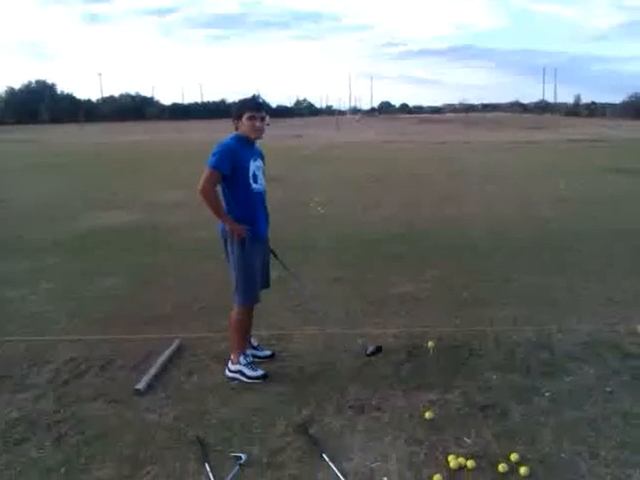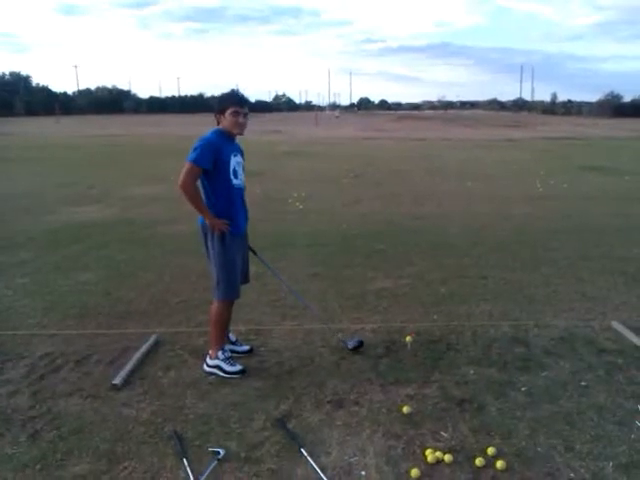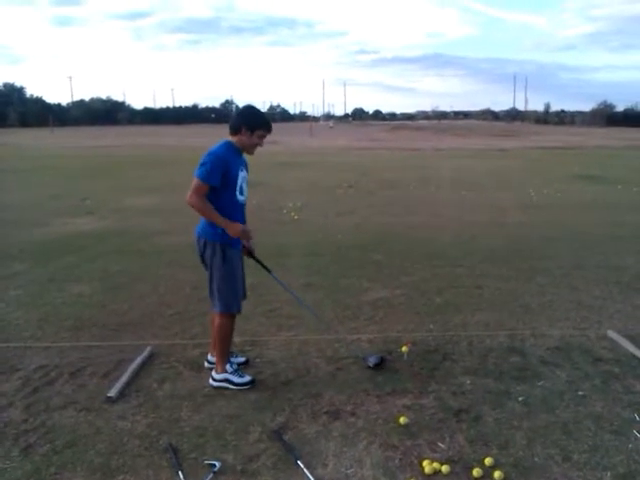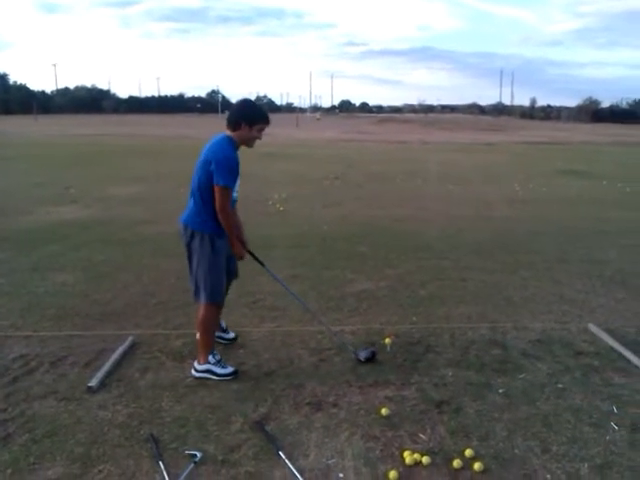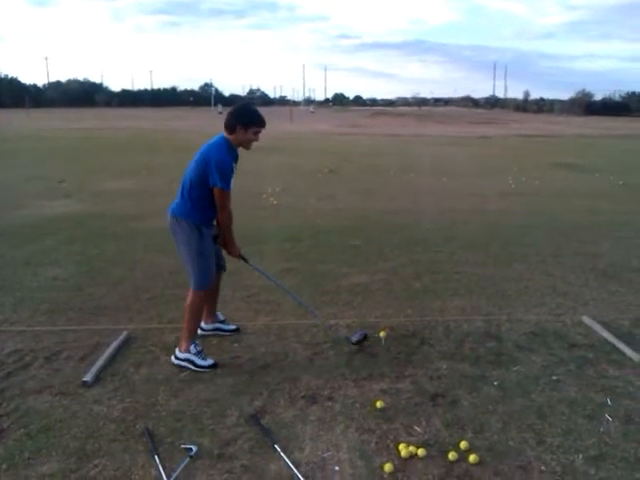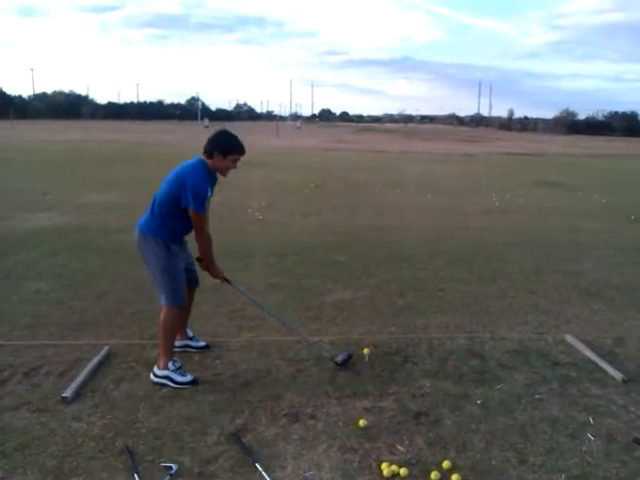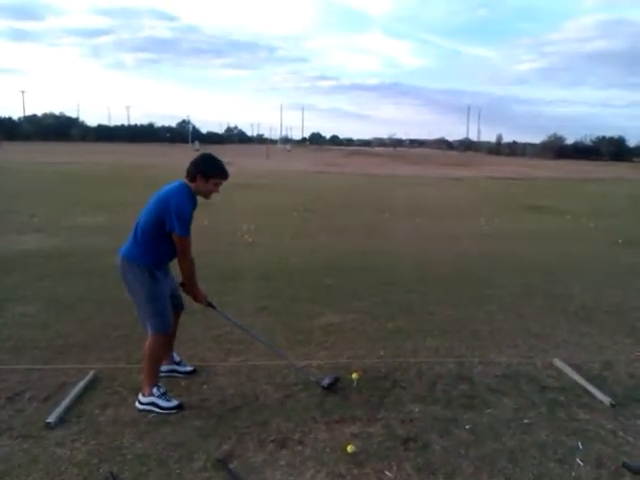
dt=0.7s
person 1, frame 1
left shoulder: (256, 152)
right shoulder: (228, 149)
right elbow: (205, 188)
right wrist: (229, 223)
left hip: (258, 232)
right hip: (241, 235)
left knee: (252, 294)
right knee: (244, 298)
left ankle: (246, 343)
right ankle: (236, 361)
person 1, frame 2
left shoulder: (235, 147)
right shoulder: (210, 143)
right elbow: (185, 182)
right wrist: (209, 217)
left hip: (237, 227)
right hip: (221, 230)
left knee: (232, 288)
right knee: (225, 293)
left ankle: (225, 338)
right ankle: (214, 355)
person 1, frame 3
left shoulder: (239, 159)
right shoulder: (218, 157)
right elbow: (194, 197)
left wrist: (243, 236)
right wrist: (227, 226)
left hip: (230, 241)
right hip: (217, 242)
left knee: (224, 302)
right knee: (227, 306)
left ankle: (216, 353)
right ankle: (220, 370)
person 1, frame 4
left shoulder: (223, 144)
right shoulder: (225, 155)
right elbow: (222, 207)
left wrist: (240, 231)
right wrist: (235, 243)
left hip: (211, 227)
right hip: (204, 230)
left knee: (225, 277)
right knee: (210, 294)
left ankle: (213, 328)
right ankle: (204, 361)
person 1, frame 5
left shoulder: (225, 147)
right shoulder: (220, 156)
left elbow: (219, 204)
right elbow: (223, 208)
left wrist: (222, 234)
right wrist: (230, 242)
left hip: (200, 218)
right hip: (188, 220)
left knee: (215, 269)
right knee: (201, 282)
left ankle: (210, 320)
right ankle: (185, 349)
person 1, frame 6
left shoulder: (206, 173)
right shoulder: (195, 178)
left elbow: (200, 225)
right elbow: (201, 230)
left wrist: (205, 258)
right wrist: (212, 265)
left hip: (172, 235)
right hip: (156, 238)
left knee: (189, 284)
right knee: (173, 299)
left ankle: (181, 337)
right ankle: (163, 366)
person 1, frame 7
left shoulder: (181, 192)
right shoulder: (179, 202)
left elbow: (180, 249)
right elbow: (184, 254)
left wrist: (188, 284)
right wrist: (195, 289)
left hip: (154, 262)
right hip: (139, 265)
left knee: (174, 308)
right knee: (159, 326)
left ankle: (168, 361)
right ankle: (148, 393)
